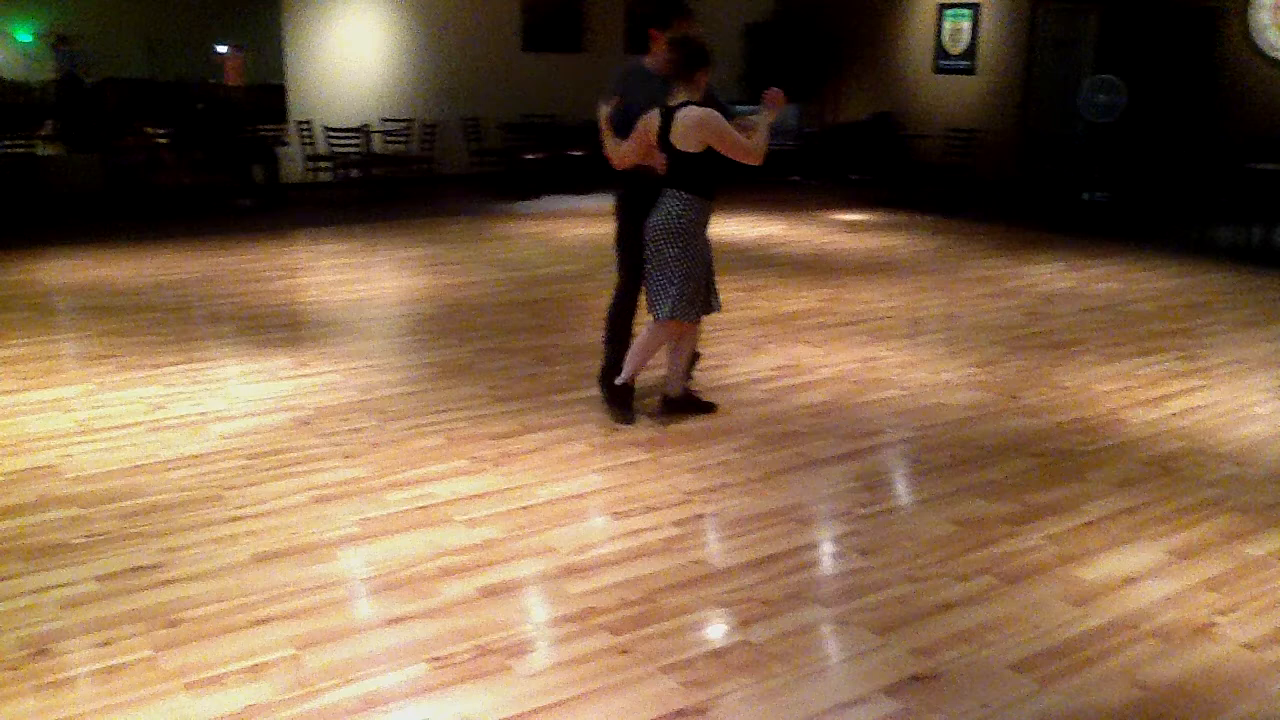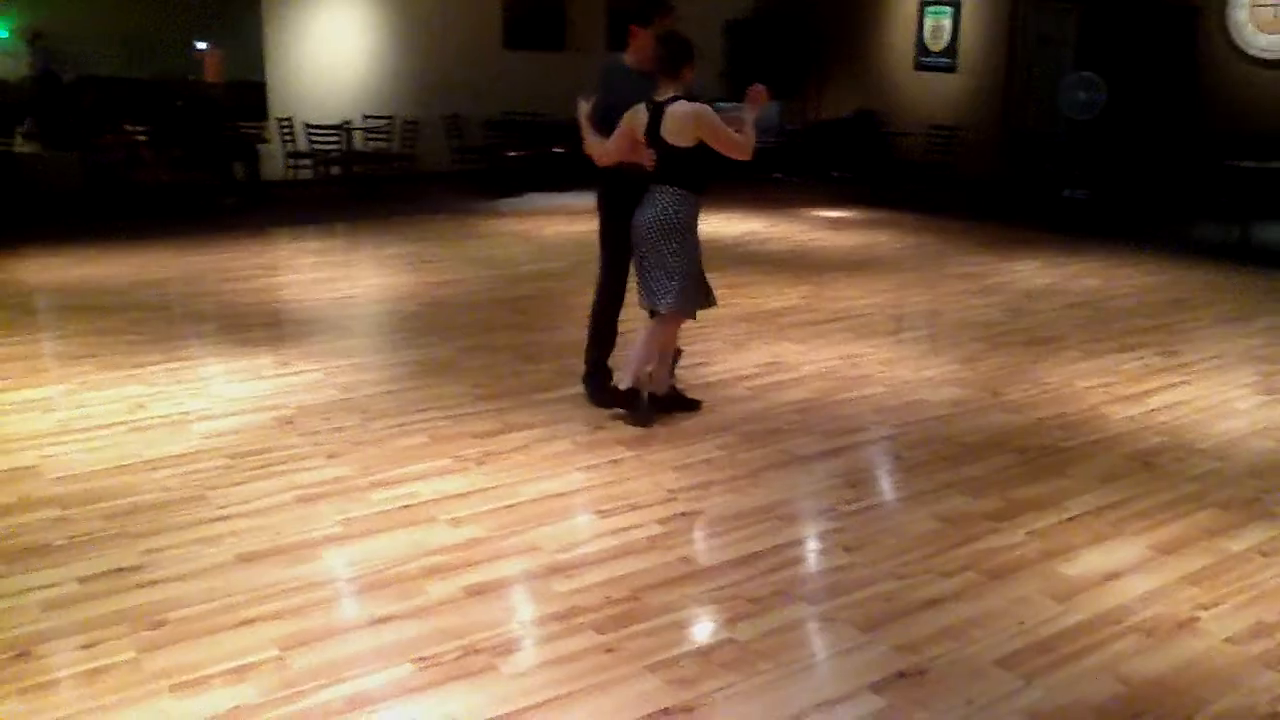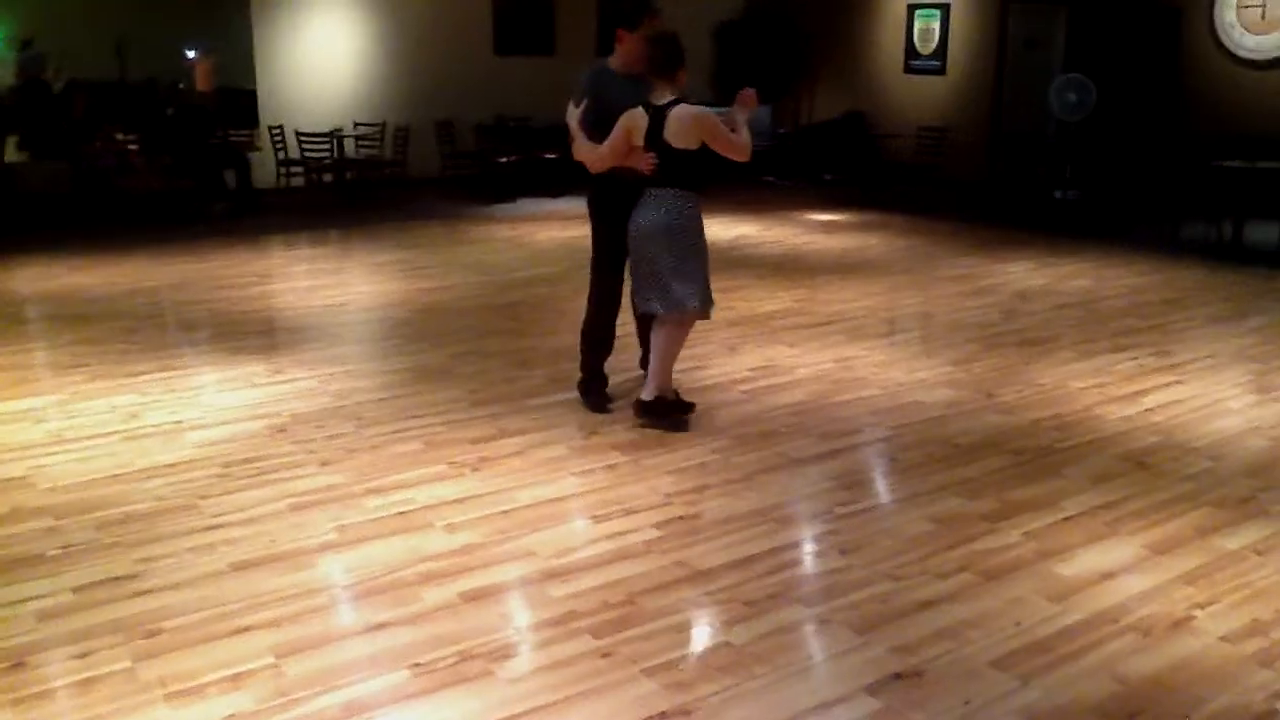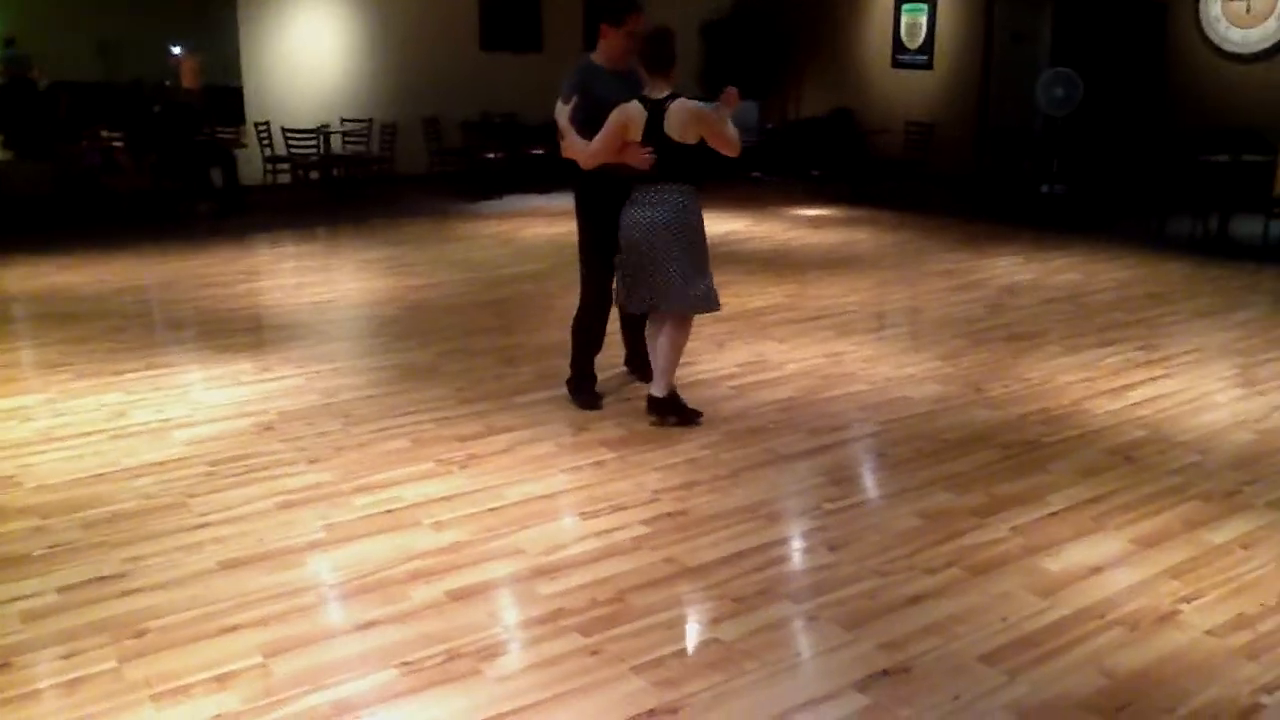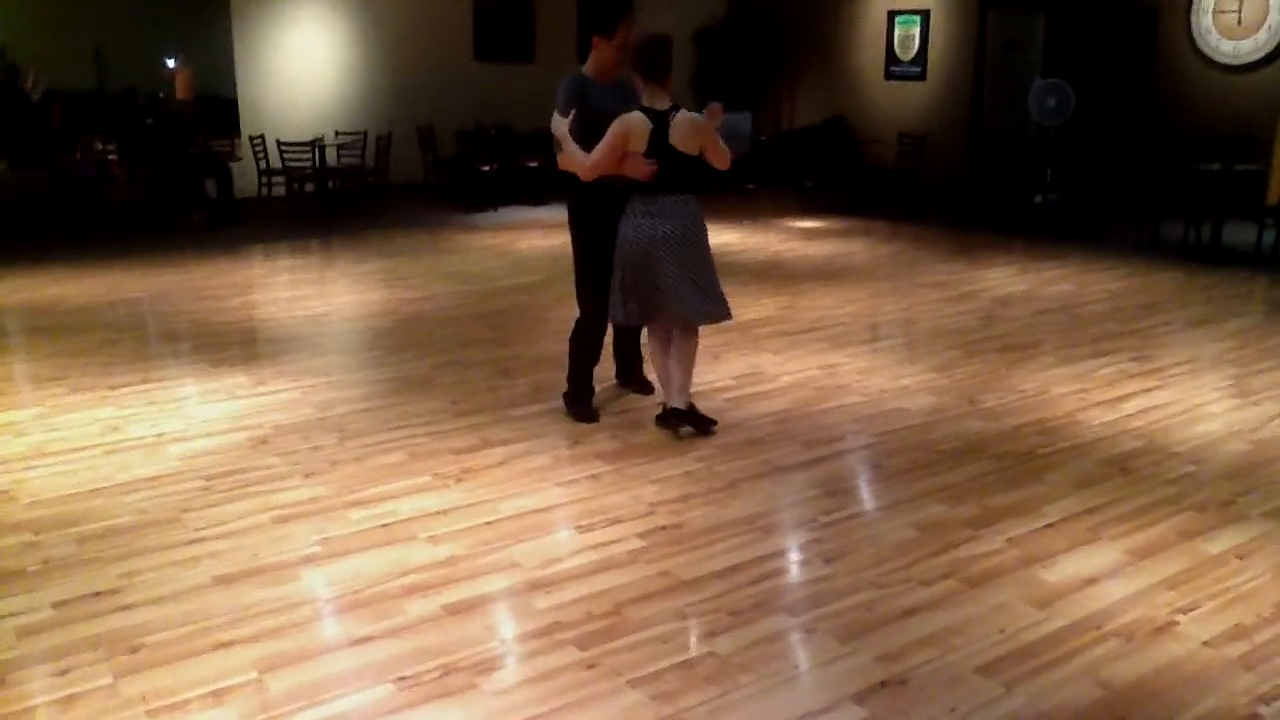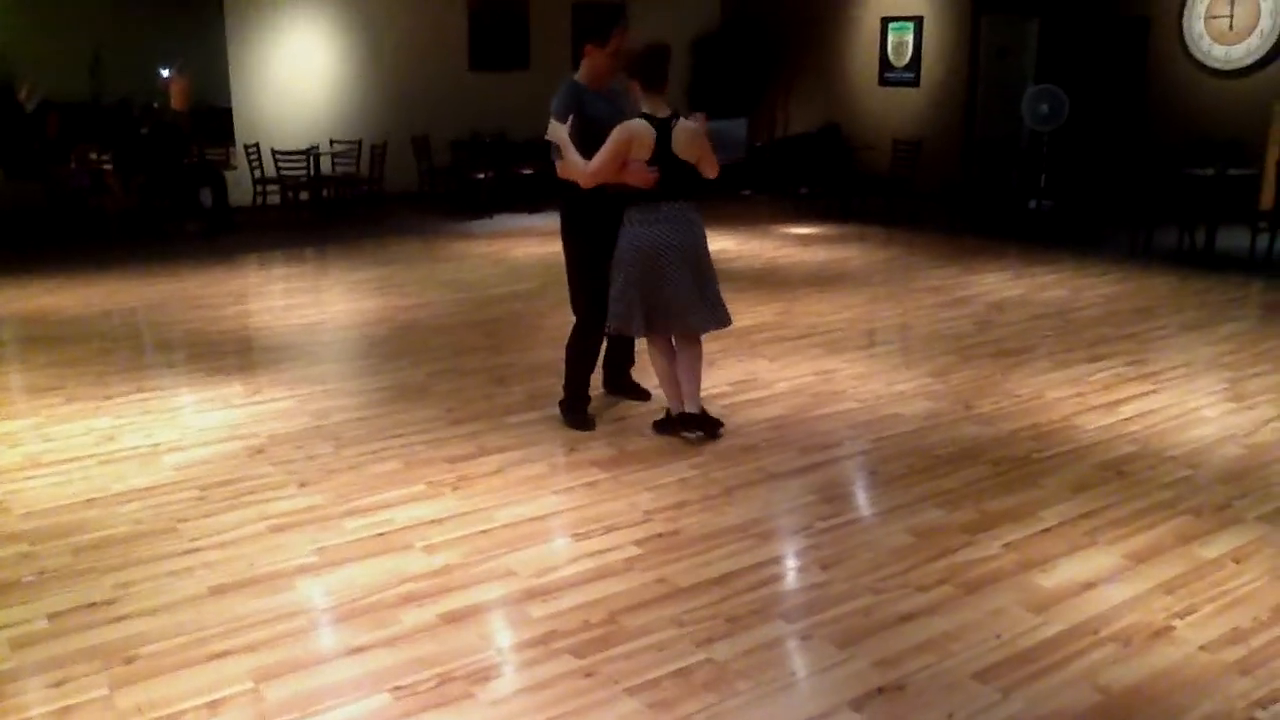
dt=0.1s
person 1, frame 1
right shoulder: (628, 79)
left elbow: (723, 121)
right elbow: (611, 143)
right wrist: (647, 156)
right hip: (638, 191)
right knee: (631, 285)
left ankle: (681, 363)
right ankle: (611, 376)
person 1, frame 2
right shoulder: (610, 76)
right elbow: (593, 140)
right wrist: (636, 153)
right hip: (620, 189)
right knee: (613, 285)
right ankle: (598, 374)
person 1, frame 3
right shoulder: (597, 81)
right wrist: (630, 158)
right hip: (613, 193)
right knee: (607, 289)
left ankle: (652, 359)
right ankle: (591, 380)
person 1, frame 4
left shoulder: (636, 75)
right shoulder: (583, 78)
right wrist: (624, 155)
right hip: (599, 190)
right knee: (597, 287)
left ankle: (638, 356)
right ankle: (581, 378)
person 1, frame 5
left shoulder: (626, 86)
right shoulder: (575, 90)
right wrist: (624, 166)
left hip: (629, 199)
right hip: (593, 204)
right knee: (596, 301)
left ankle: (628, 367)
right ankle: (578, 392)
person 1, frame 6
left shoulder: (615, 94)
right shoulder: (570, 98)
right elbow: (567, 166)
right wrist: (624, 175)
left hip: (620, 207)
right hip: (586, 212)
right knee: (592, 309)
left ankle: (618, 375)
right ankle: (574, 400)
person 2, frame 1
left shoulder: (653, 118)
right shoulder: (705, 117)
left elbow: (621, 159)
right elbow: (754, 155)
left wrist: (604, 122)
right wrist: (767, 117)
left hip: (667, 213)
right hip: (683, 219)
left knee: (688, 312)
right knee: (672, 314)
left ankle: (676, 392)
right ankle: (623, 381)
person 2, frame 2
left shoulder: (638, 114)
right shoulder: (696, 112)
left elbow: (603, 156)
right elbow: (743, 151)
left wrist: (584, 119)
right wrist: (750, 113)
left hip: (652, 211)
right hip: (674, 216)
left knee: (671, 309)
right knee: (671, 310)
left ankle: (658, 389)
right ankle: (630, 386)
person 2, frame 3
left shoulder: (634, 118)
right shoulder: (697, 116)
left elbow: (596, 162)
right elbow: (742, 153)
left wrist: (575, 125)
right wrist: (742, 116)
left hip: (646, 215)
right hip: (678, 217)
left knee: (666, 313)
right knee: (680, 313)
left ankle: (661, 394)
right ankle: (650, 396)
person 2, frame 4
left shoulder: (626, 113)
right shoulder: (693, 111)
left elbow: (587, 158)
right elbow: (732, 148)
left wrist: (563, 122)
right wrist: (725, 113)
left hip: (638, 212)
right hip: (677, 212)
left knee: (658, 308)
right knee: (681, 309)
left ankle: (660, 390)
right ankle: (661, 393)
person 2, frame 5
left shoulder: (628, 124)
right shoulder: (693, 122)
left elbow: (588, 170)
right elbow: (723, 162)
left wrist: (563, 134)
right wrist: (713, 126)
left hip: (641, 225)
right hip: (683, 223)
left knee: (656, 321)
right knee: (686, 320)
left ankle: (673, 403)
right ankle: (681, 402)
person 2, frame 6
left shoulder: (629, 131)
right shoulder: (690, 131)
left elbow: (587, 177)
right elbow: (711, 172)
left wrist: (562, 140)
left hip: (641, 233)
right hip: (683, 230)
left knee: (655, 330)
right knee: (688, 327)
left ankle: (676, 411)
right ankle: (693, 408)
